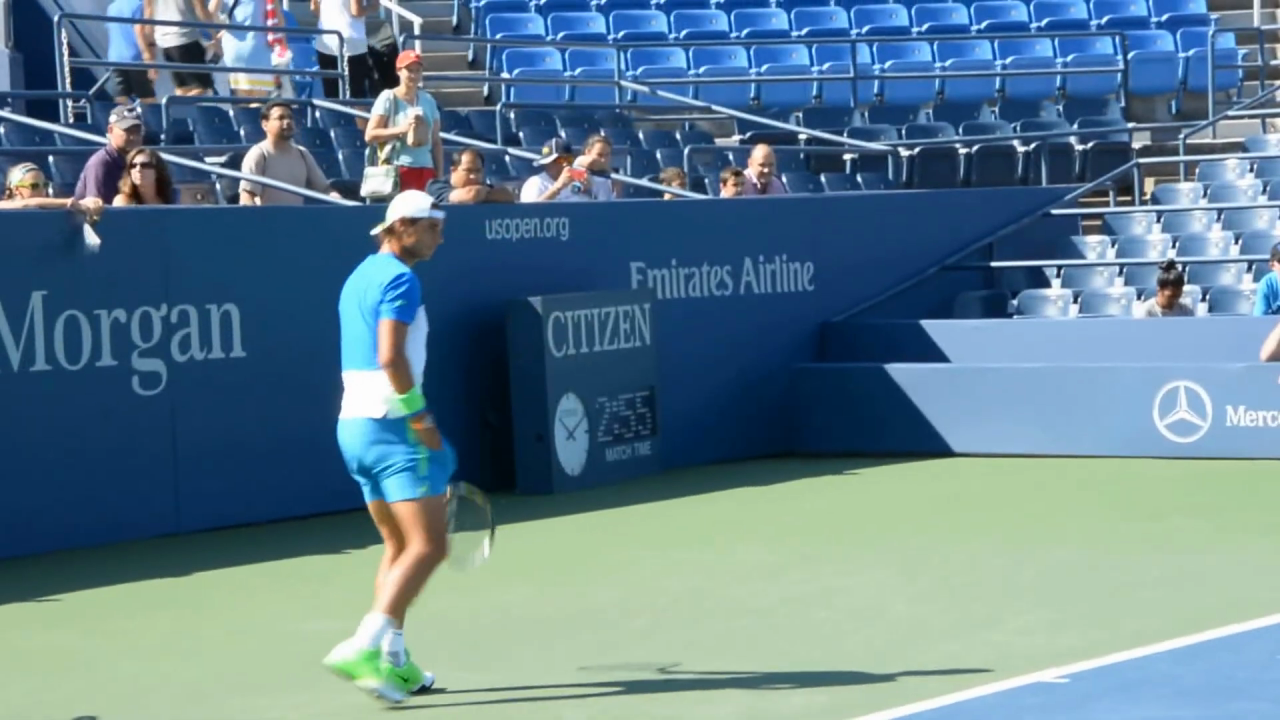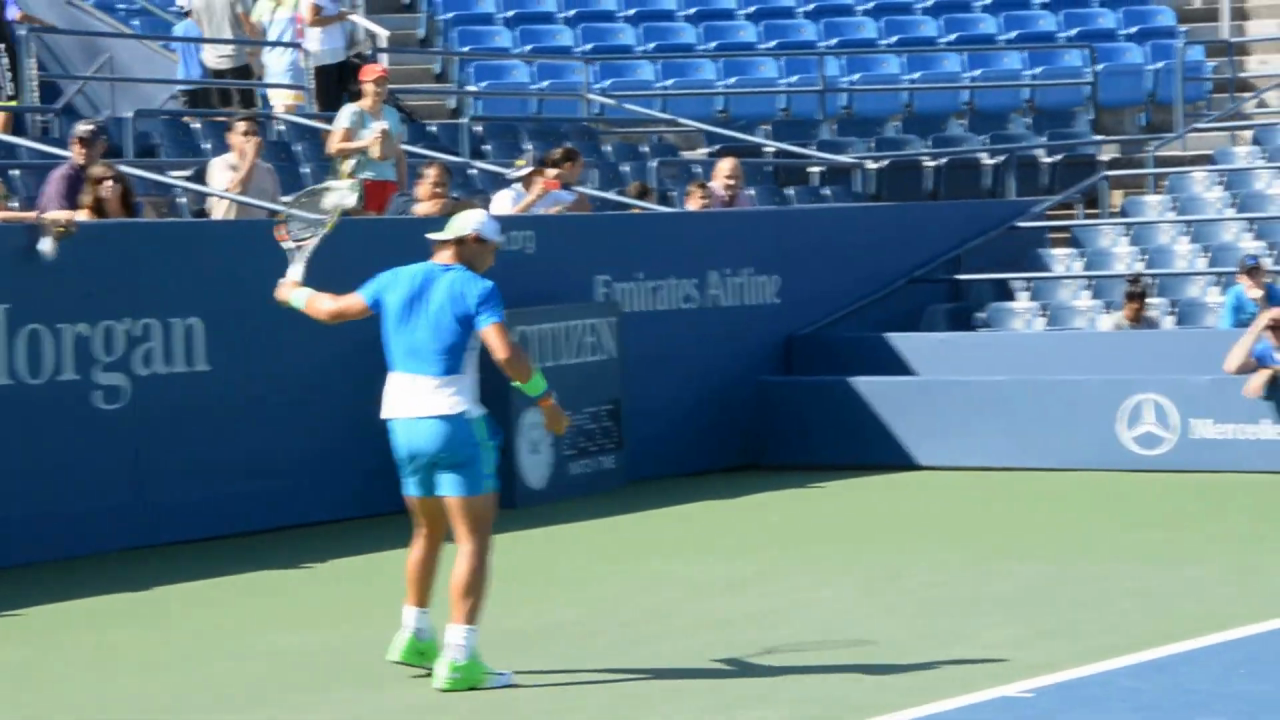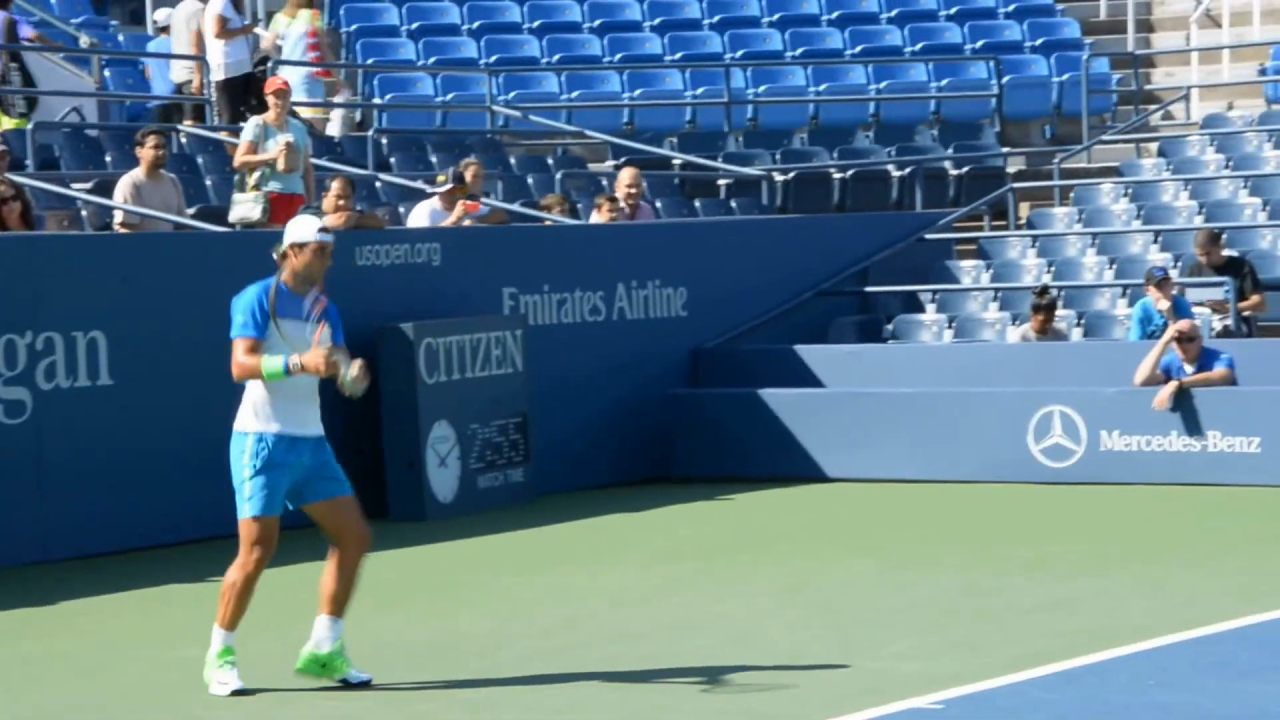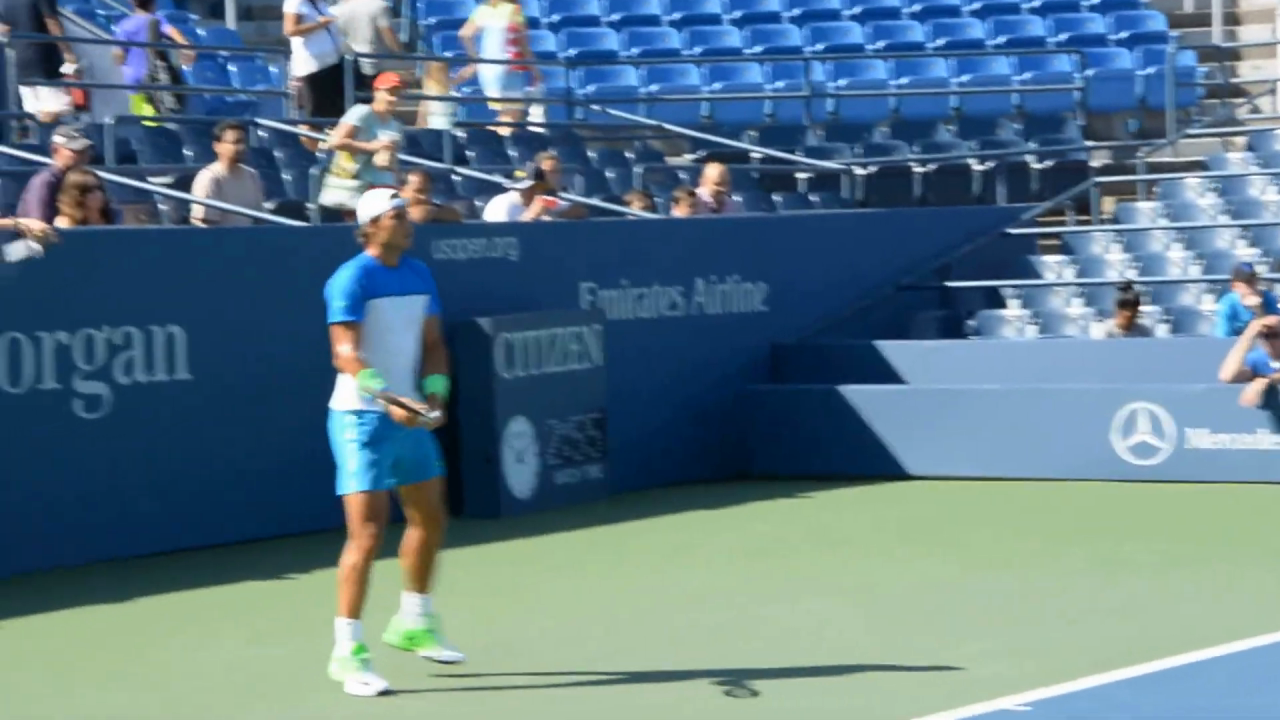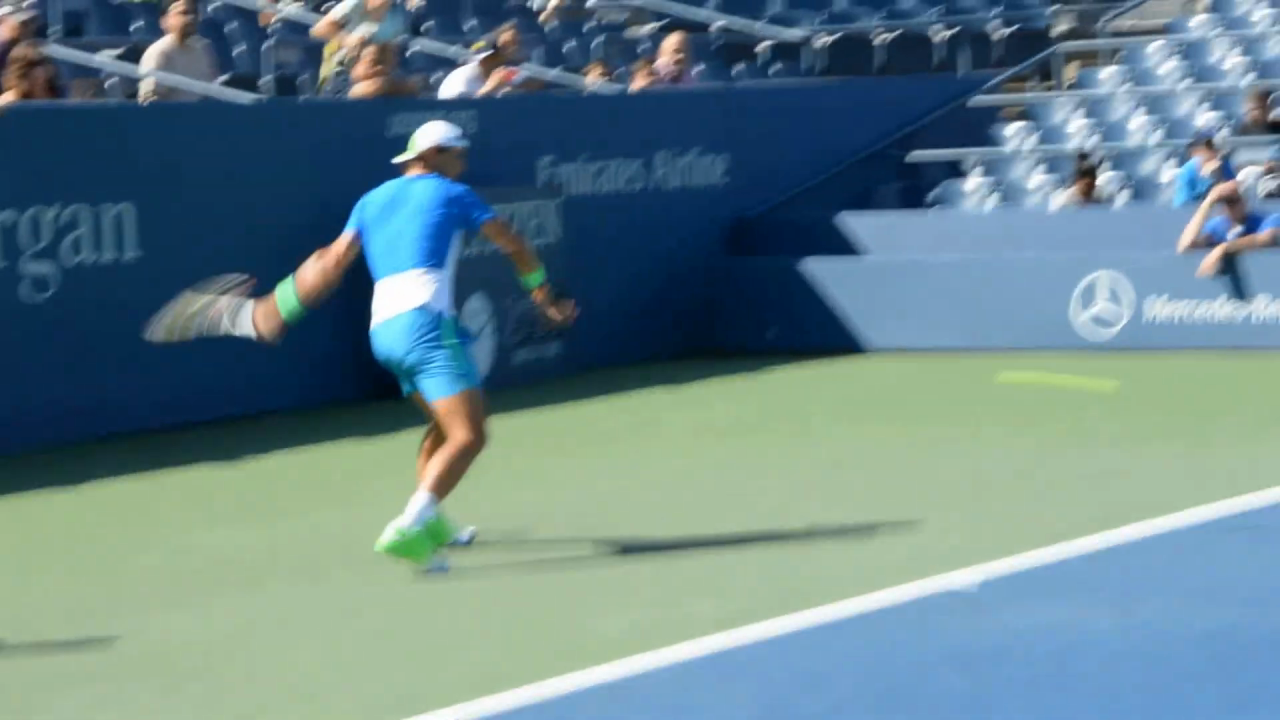
dt=1s
person 1, frame 1
left shoulder: (362, 276)
right shoulder: (400, 278)
right elbow: (392, 358)
right wrist: (421, 417)
left hip: (354, 425)
right hip: (392, 428)
left knee: (400, 546)
right knee: (429, 545)
left ankle: (394, 663)
right ankle: (363, 648)
person 1, frame 2
left shoulder: (394, 281)
right shoulder: (477, 289)
left elbow: (333, 309)
right elbow: (508, 354)
left wrist: (293, 293)
right wrist: (545, 398)
left hip: (404, 423)
right hip: (456, 423)
left knee: (427, 533)
right knee: (473, 542)
left ankle: (414, 638)
right ankle: (459, 660)
person 1, frame 3
left shoulder: (323, 308)
right shoulder: (255, 298)
left elbow: (343, 368)
right elbow: (241, 365)
left wrist: (353, 373)
right wrist: (300, 364)
left hip: (310, 441)
right hip: (262, 441)
left knee: (355, 538)
right knee: (255, 555)
left ankle: (325, 650)
right ankle: (220, 655)
person 1, frame 4
left shoulder: (420, 274)
right shoulder: (350, 279)
left elbow: (434, 344)
right elbow: (346, 355)
left wrist: (434, 395)
right wrist: (391, 400)
left hip: (408, 419)
right hip: (361, 418)
left knee: (430, 521)
right knee: (367, 534)
left ankle: (414, 623)
right ankle: (348, 652)
person 1, frame 5
left shoulder: (374, 199)
right shoulder: (455, 194)
left elbow: (330, 263)
right elbow: (514, 245)
left wrist: (276, 307)
right wrist: (542, 293)
left hip: (386, 330)
right hip: (424, 323)
left knee: (447, 424)
right knee: (468, 438)
left ankle: (426, 522)
right ankle: (409, 531)
